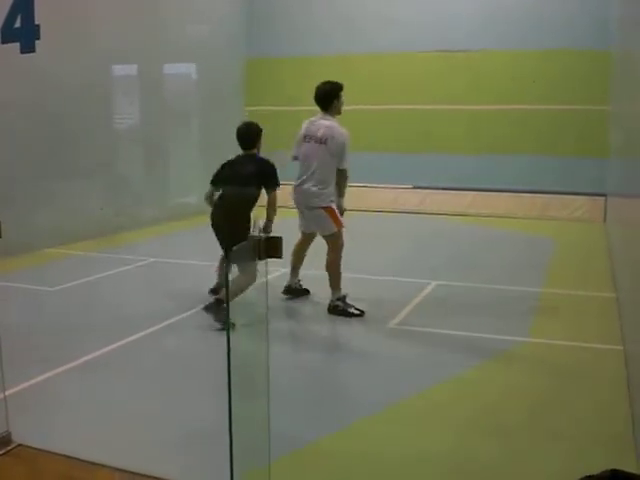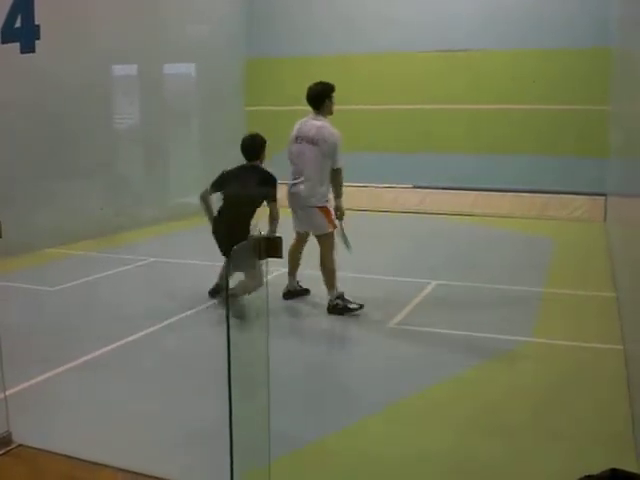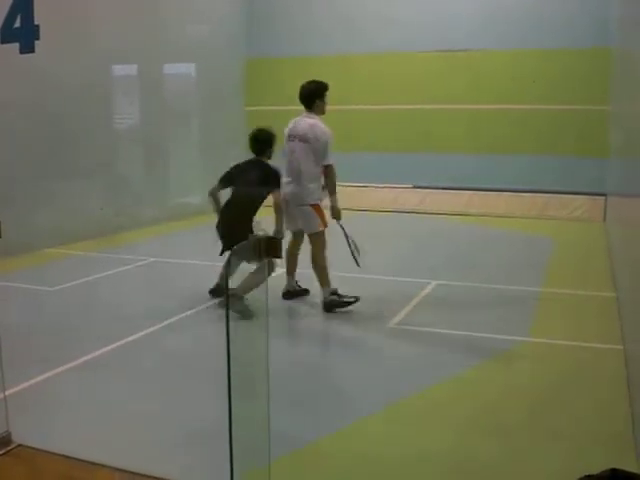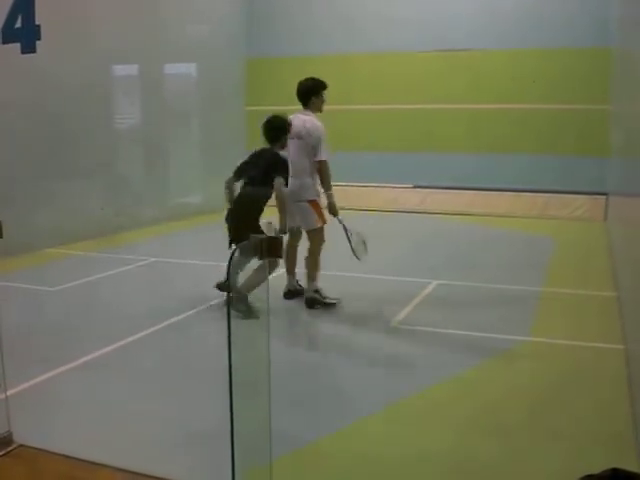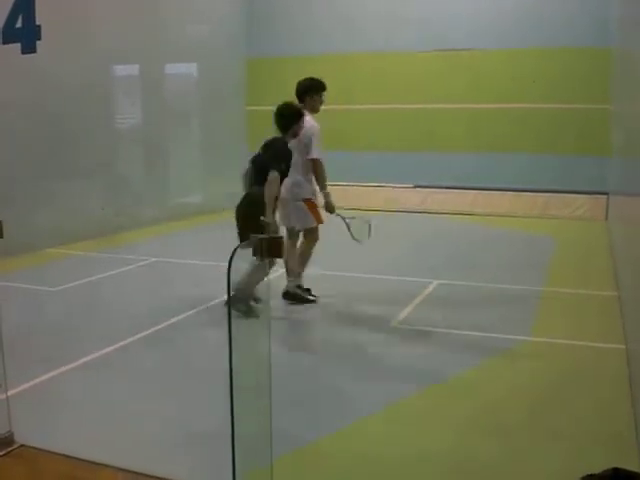
dt=0.1s
person 1, frame 1
left shoulder: (306, 125)
right shoulder: (338, 132)
left elbow: (296, 157)
right elbow: (341, 171)
right wrist: (341, 199)
left hip: (301, 193)
right hip: (320, 197)
left knee: (306, 237)
right knee: (336, 245)
left ankle: (292, 283)
right ankle: (336, 300)
person 1, frame 2
left shoulder: (298, 127)
right shoulder: (329, 132)
right elbow: (335, 171)
right wrist: (338, 202)
left hip: (295, 194)
right hip: (314, 198)
left knee: (300, 238)
right knee: (327, 245)
left ankle: (291, 285)
right ankle: (335, 300)
person 1, frame 3
left shoulder: (291, 125)
right shoulder: (320, 130)
right elbow: (327, 168)
right wrist: (334, 200)
left hip: (289, 191)
right hip: (307, 195)
left knee: (296, 238)
right knee: (318, 243)
left ankle: (290, 285)
right ankle: (329, 296)
person 1, frame 4
left shoulder: (289, 122)
right shoulder: (315, 126)
right elbow: (321, 164)
right wrist: (330, 197)
left hip: (287, 188)
right hip: (304, 191)
left knee: (293, 236)
right knee: (316, 237)
left ankle: (292, 285)
right ankle: (313, 290)
person 1, frame 5
right shoulder: (310, 125)
right elbow: (315, 163)
right wrist: (326, 194)
left hip: (284, 188)
right hip: (300, 190)
left knee: (291, 237)
right knee: (311, 236)
left ankle: (291, 284)
right ankle: (296, 284)
person 2, frame 1
left shoulder: (229, 164)
right shoulder: (266, 166)
left elbow: (209, 196)
right elbow: (272, 201)
right wrist: (268, 224)
left hip: (218, 217)
right hip: (237, 217)
left knee: (232, 253)
right knee: (248, 274)
left ankle: (220, 287)
right ankle: (219, 303)
person 2, frame 2
left shoulder: (231, 173)
right shoulder: (267, 178)
left elbow: (204, 196)
right elbow: (273, 212)
left wrist: (213, 220)
right wrist: (271, 236)
left hip: (220, 225)
right hip: (238, 226)
left knee: (235, 257)
right knee: (255, 278)
left ankle: (220, 287)
right ankle: (233, 295)
person 2, frame 3
left shoulder: (239, 168)
right shoulder: (271, 173)
left elbow: (213, 192)
right elbow: (278, 203)
right wrist: (279, 231)
left hip: (225, 221)
right hip: (240, 223)
left knee: (236, 255)
right knee: (266, 266)
left ankle: (220, 287)
right ankle: (236, 294)
person 2, frame 4
left shoulder: (255, 156)
right shoulder: (279, 161)
left elbow: (229, 182)
right elbow: (279, 190)
right wrist: (283, 221)
left hip: (236, 213)
right hip: (246, 216)
left knee: (247, 253)
right knee: (271, 262)
left ankle: (228, 284)
right ankle: (240, 295)
person 2, frame 5
left shoulder: (270, 144)
right shoulder: (283, 151)
left elbow: (248, 173)
right elbow: (272, 182)
right wrist: (270, 215)
left hip: (247, 207)
right hip: (256, 210)
right knee: (267, 259)
left ankle: (246, 290)
right ankle: (239, 296)
